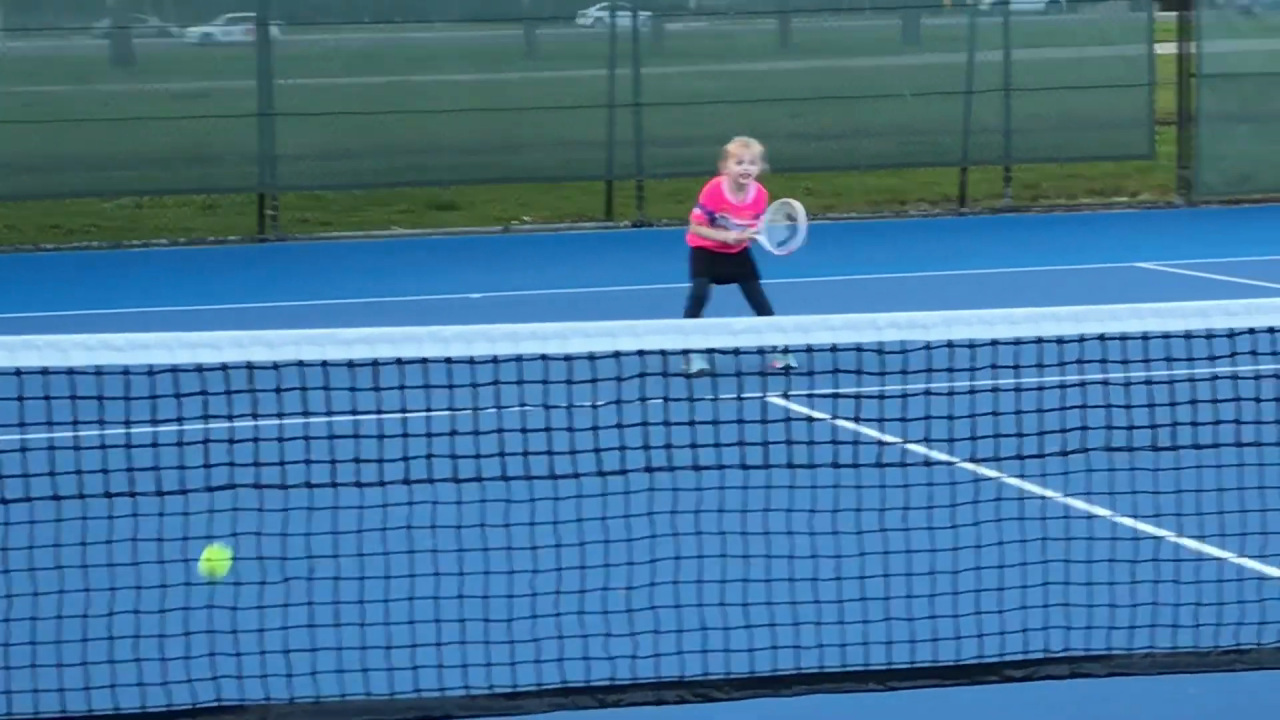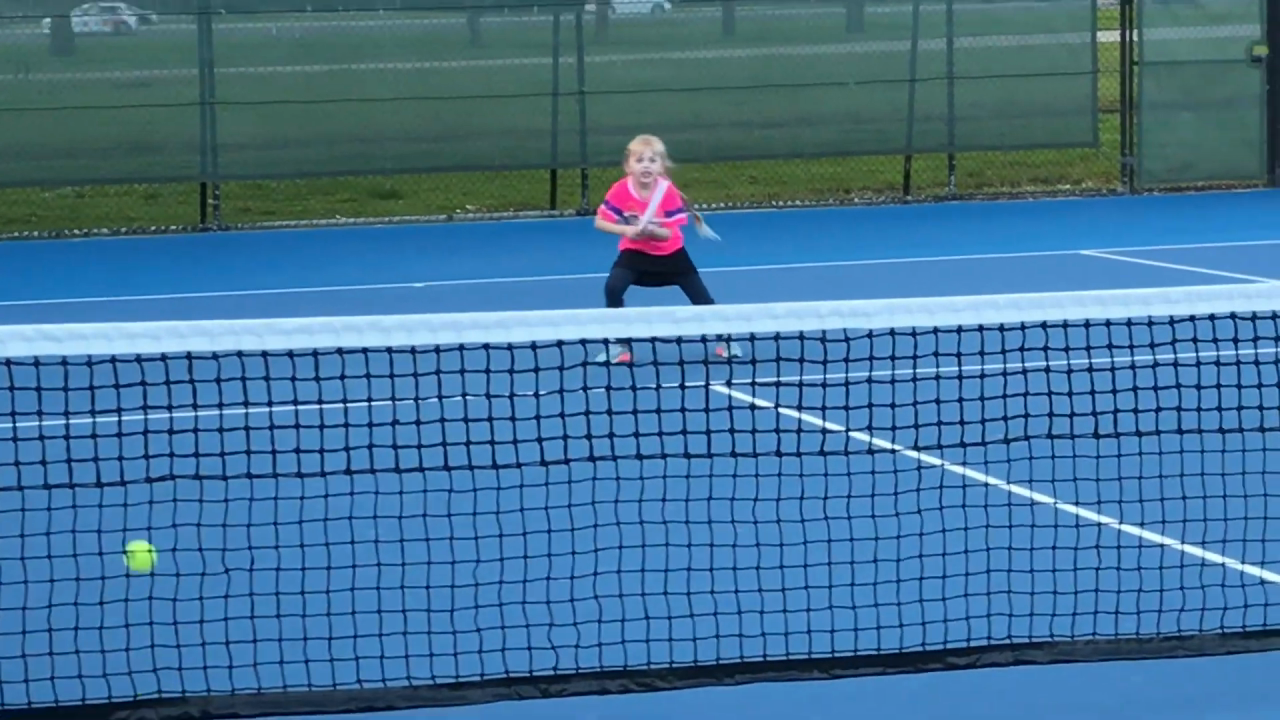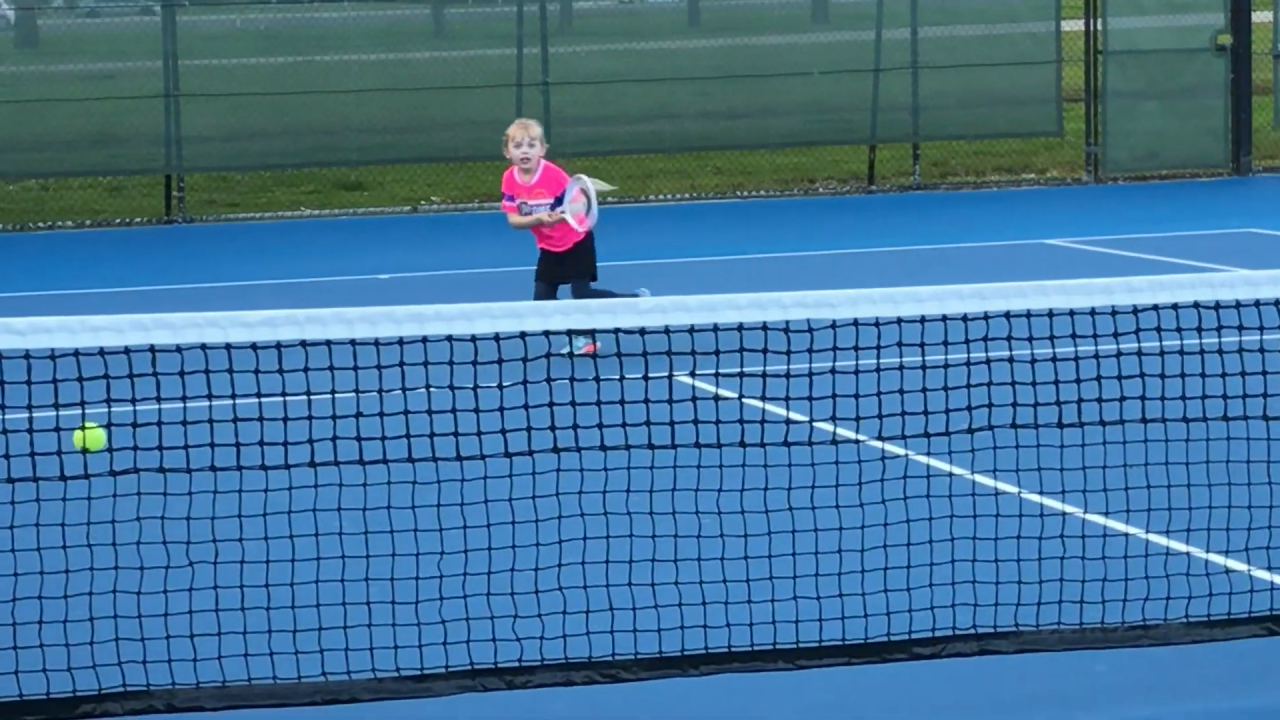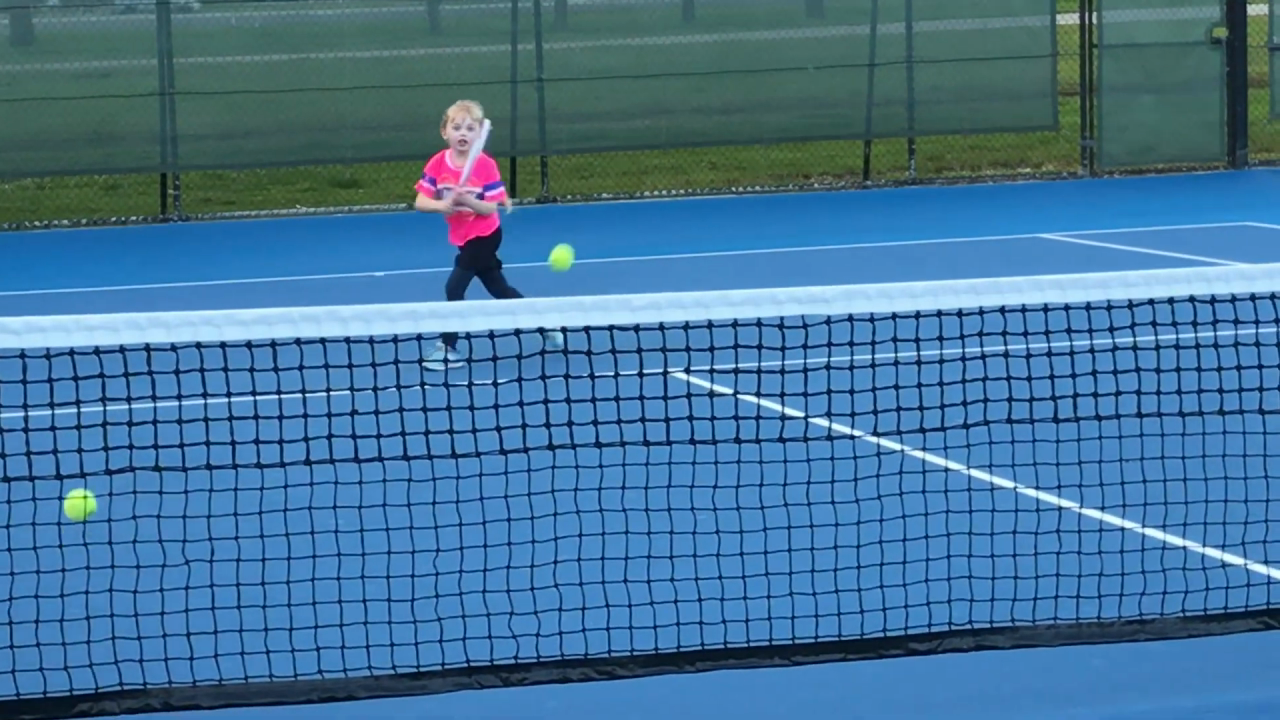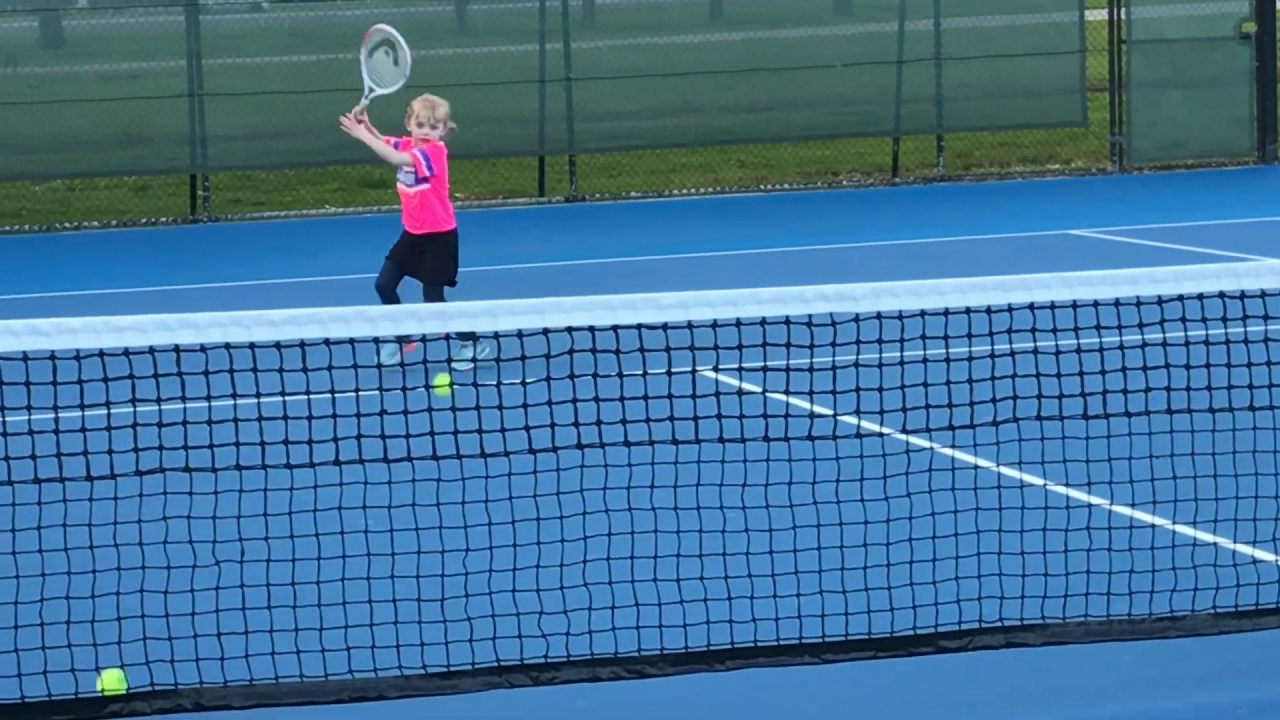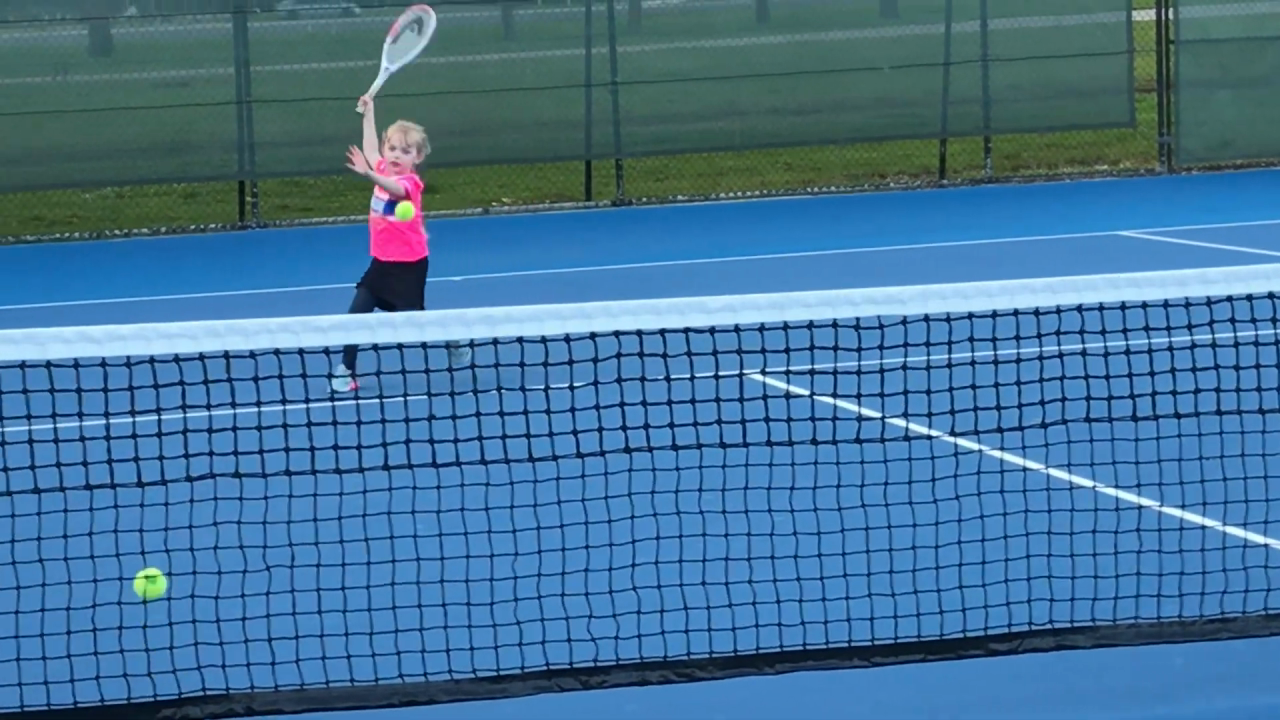
dt=0.2s
person 1, frame 1
left shoulder: (760, 195)
right shoulder: (713, 190)
left elbow: (756, 229)
right elbow: (695, 227)
left wrist: (749, 235)
right wrist: (725, 236)
left hip: (737, 251)
right hip: (706, 249)
left knee: (759, 300)
right knee: (700, 293)
left ankle: (779, 350)
right ankle: (694, 351)
person 1, frame 2
left shoulder: (669, 192)
right shoulder: (619, 191)
left elbow: (672, 231)
right elbow: (601, 222)
left wrist: (651, 230)
right wrist: (628, 230)
left hip: (670, 251)
right hip: (635, 250)
left knee: (700, 297)
right knee: (613, 287)
left ankle: (724, 339)
right ankle: (620, 344)
person 1, frame 3
left shoulder: (555, 175)
right shoulder: (509, 180)
right elbow: (513, 219)
left wrist: (563, 215)
right wrist: (537, 218)
left hip: (576, 241)
right hip: (548, 246)
left knee: (582, 295)
right knee: (542, 297)
right ankle: (583, 336)
person 1, frame 4
left shoulder: (486, 165)
right shoulder: (436, 163)
left elbow: (491, 208)
right elbow: (420, 202)
left wrist: (468, 201)
right wrist: (446, 204)
left hip: (483, 236)
right hip: (464, 238)
left knee: (453, 286)
right knee: (499, 289)
left ankle: (449, 348)
right ankle: (546, 326)
person 1, frame 5
left shoulder: (435, 151)
right shoulder: (406, 144)
left elbow: (397, 159)
right elbow: (381, 144)
left wrist: (364, 136)
right wrist: (365, 125)
left hip: (439, 234)
right hip: (413, 232)
left knee: (432, 296)
right knee: (383, 284)
left ankle: (469, 343)
right ankle: (403, 338)
person 1, frame 6
left shoulder: (410, 180)
right shoulder: (386, 170)
left elbow: (397, 188)
right elbow: (371, 147)
left wrist: (369, 173)
right wrist: (368, 113)
left hip: (408, 262)
right hip: (382, 260)
right knee: (356, 314)
left ankle: (454, 343)
right ankle: (346, 371)
